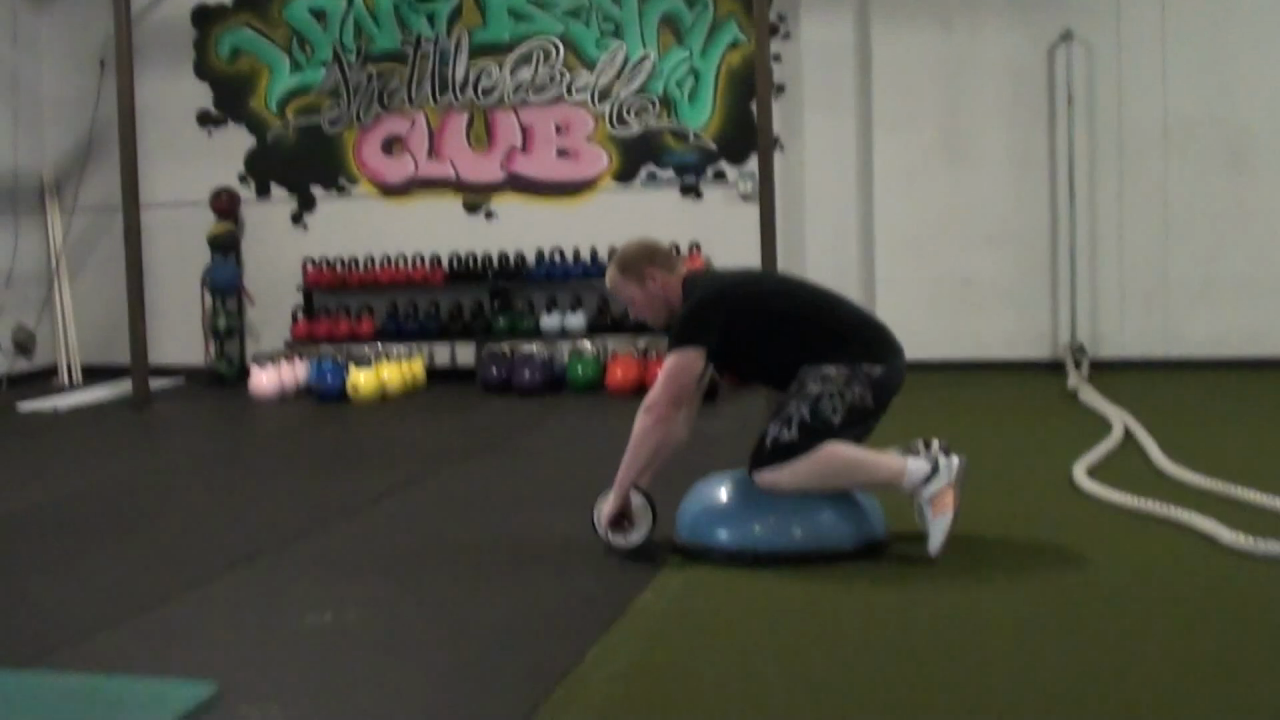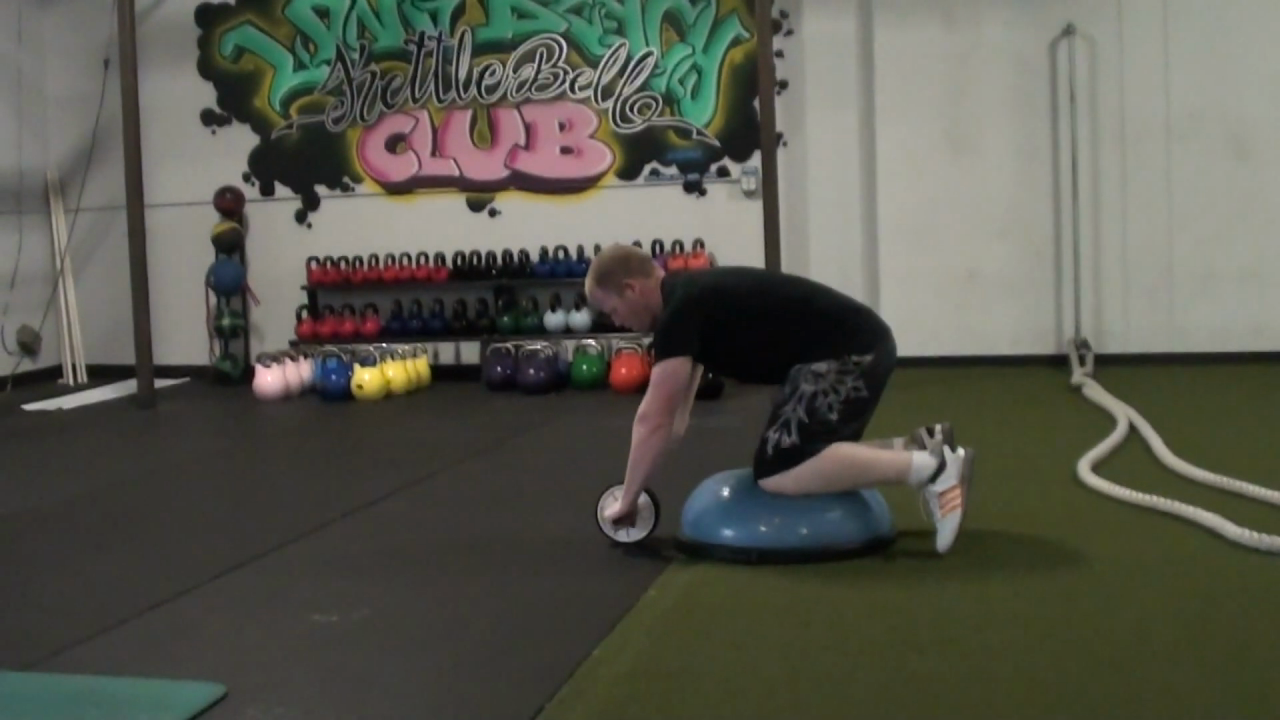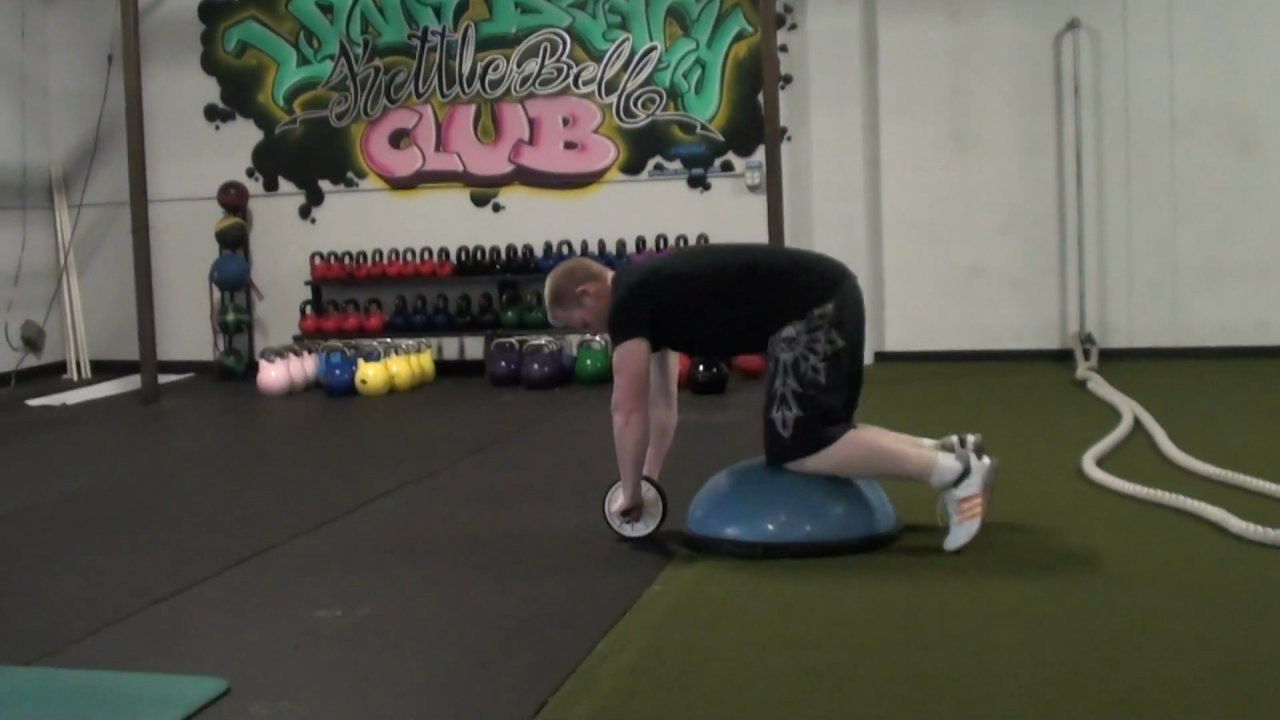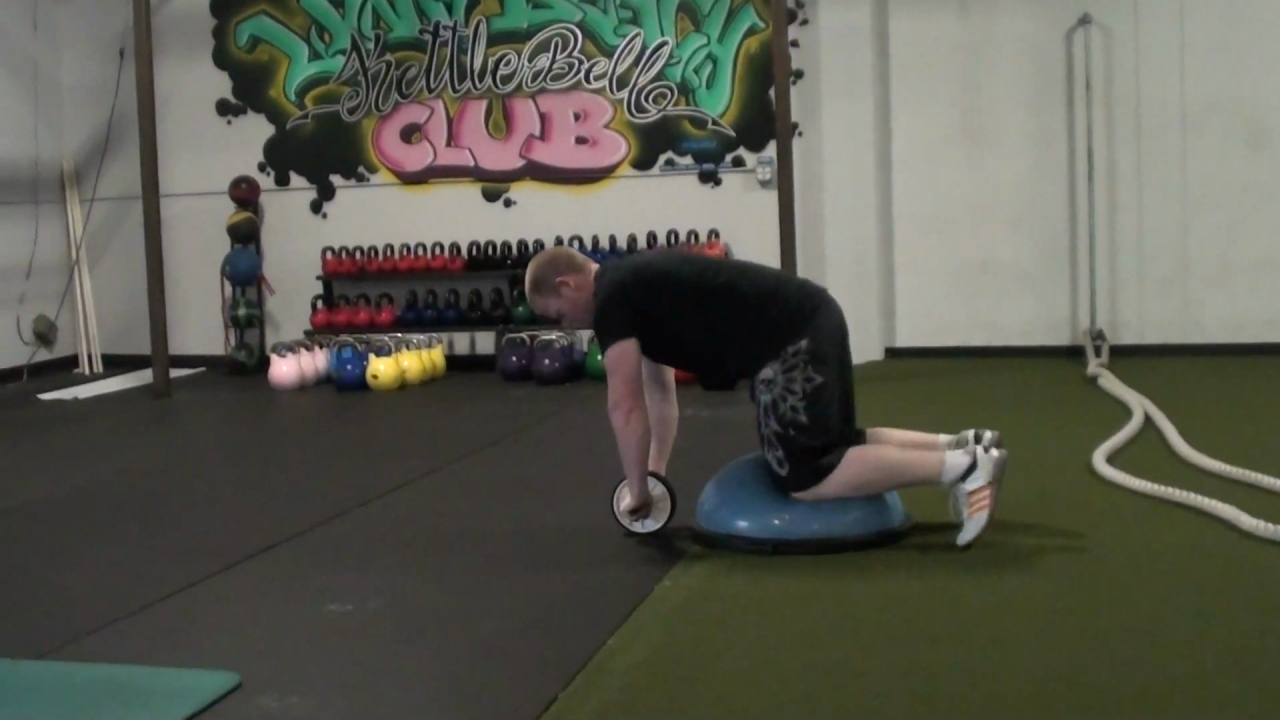
dt=0.7s
person 1, frame 1
left shoulder: (703, 305)
right shoulder: (706, 302)
left elbow: (658, 409)
right elbow: (677, 415)
left wrist: (618, 496)
right wrist: (637, 487)
left hip: (860, 364)
right hip: (866, 363)
left knee: (771, 469)
right knee: (801, 463)
left ankle: (920, 473)
right ankle: (914, 459)
person 1, frame 2
left shoulder: (680, 309)
right shoulder: (687, 300)
left elbow: (654, 420)
right elbow: (675, 414)
left wrist: (627, 501)
right wrist: (638, 489)
left hip: (848, 353)
right hip: (859, 347)
left knee: (777, 471)
right knee: (809, 458)
left ankle: (929, 467)
right ankle: (919, 448)
person 1, frame 3
left shoulder: (627, 299)
right shoulder: (651, 293)
left elbow: (628, 408)
right elbow: (661, 400)
left wrist: (631, 494)
right wrist: (650, 479)
left hip: (812, 306)
right hip: (827, 298)
left knee: (798, 448)
right knee: (821, 438)
left ankle: (954, 470)
right ankle: (949, 451)
person 1, frame 4
left shoulder: (612, 297)
right shoulder: (635, 287)
left elbow: (625, 406)
right elbow: (659, 391)
left wrist: (638, 491)
right wrist: (656, 473)
left hip: (791, 339)
right hip: (811, 321)
left knee: (803, 475)
right knee: (835, 448)
left ankle: (962, 465)
right ankle: (964, 451)
